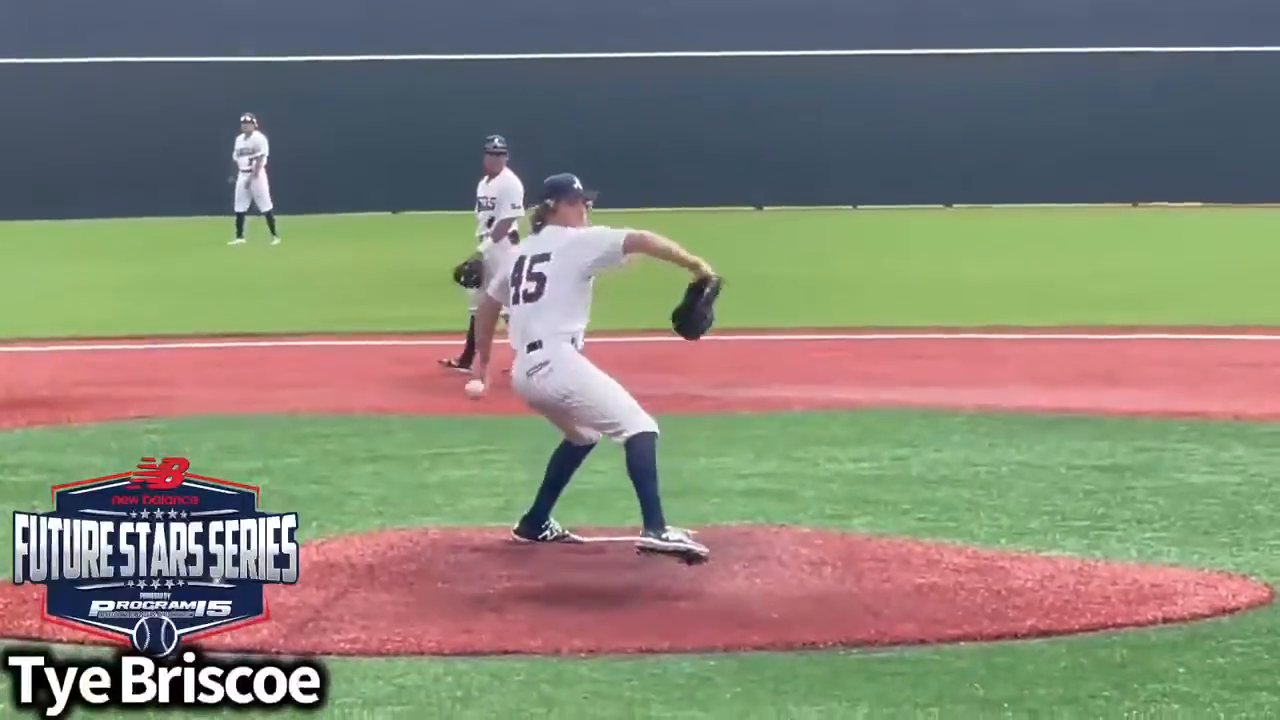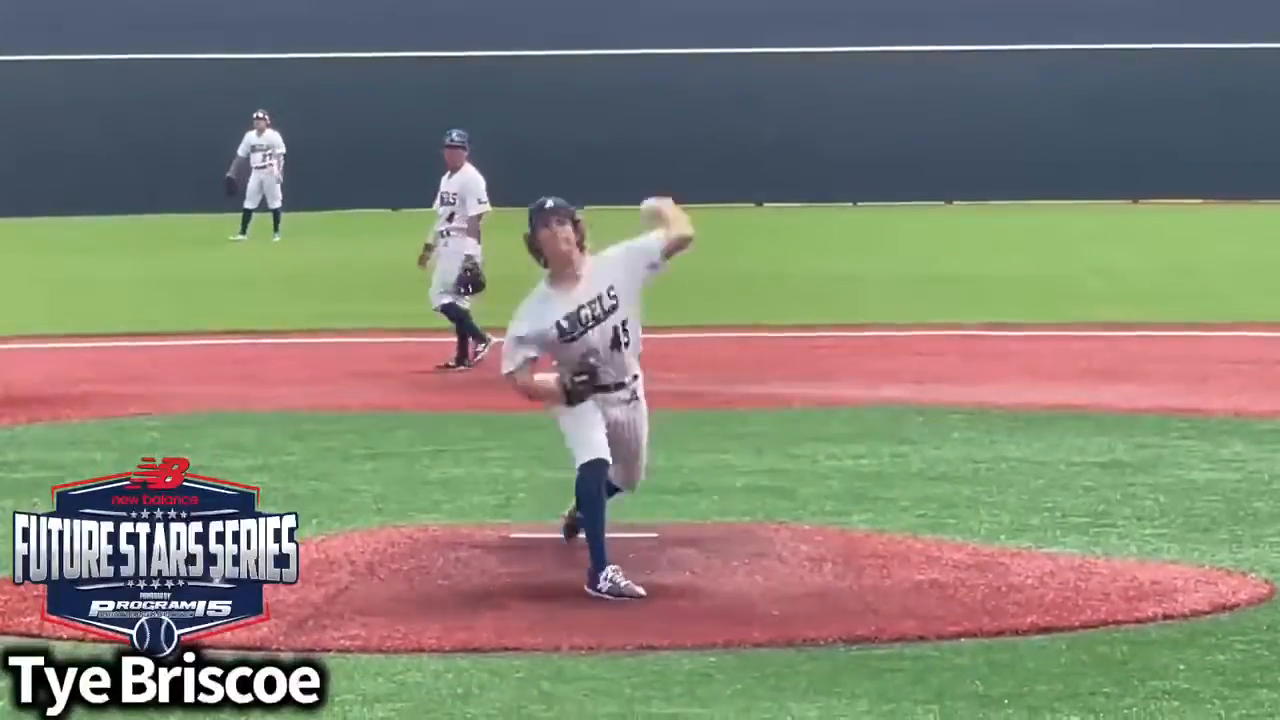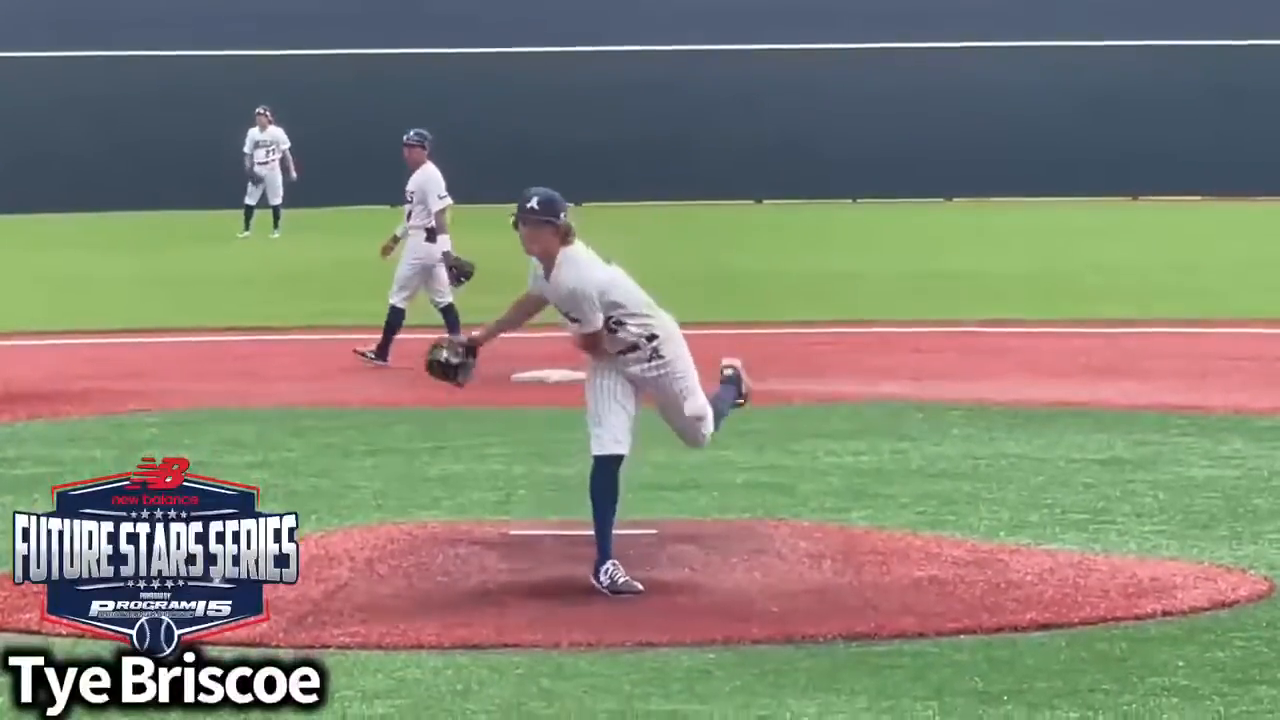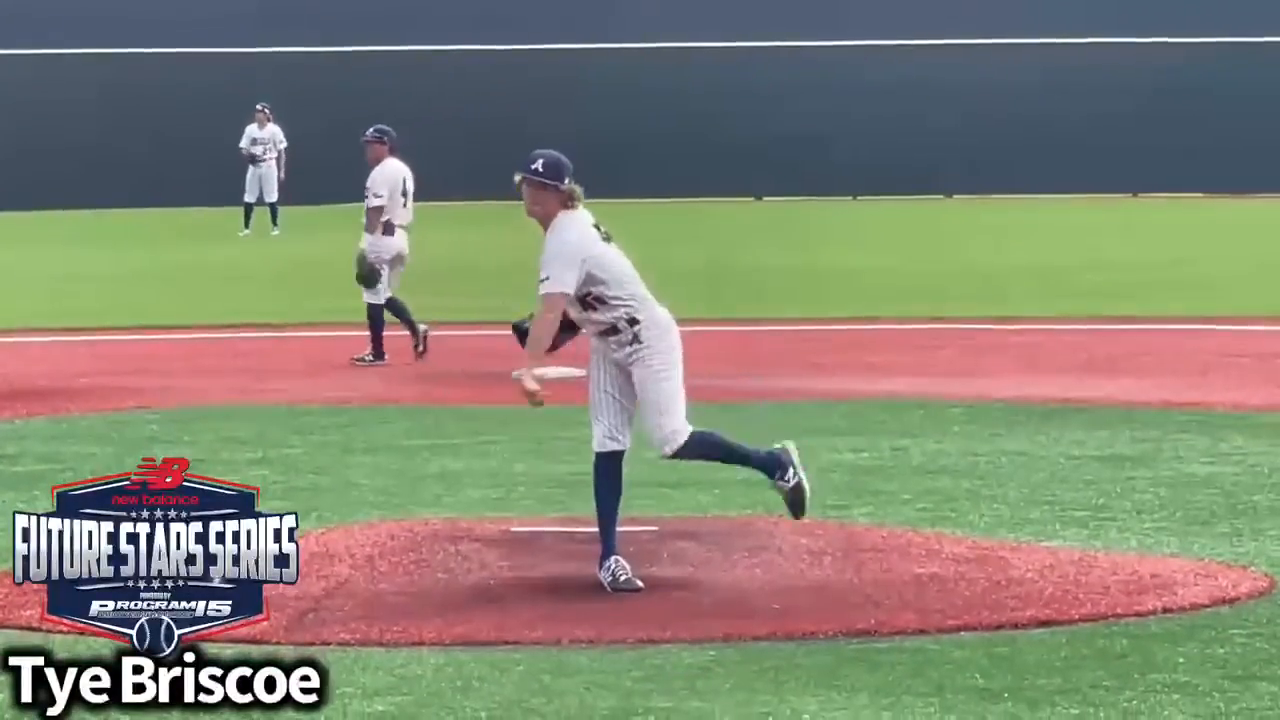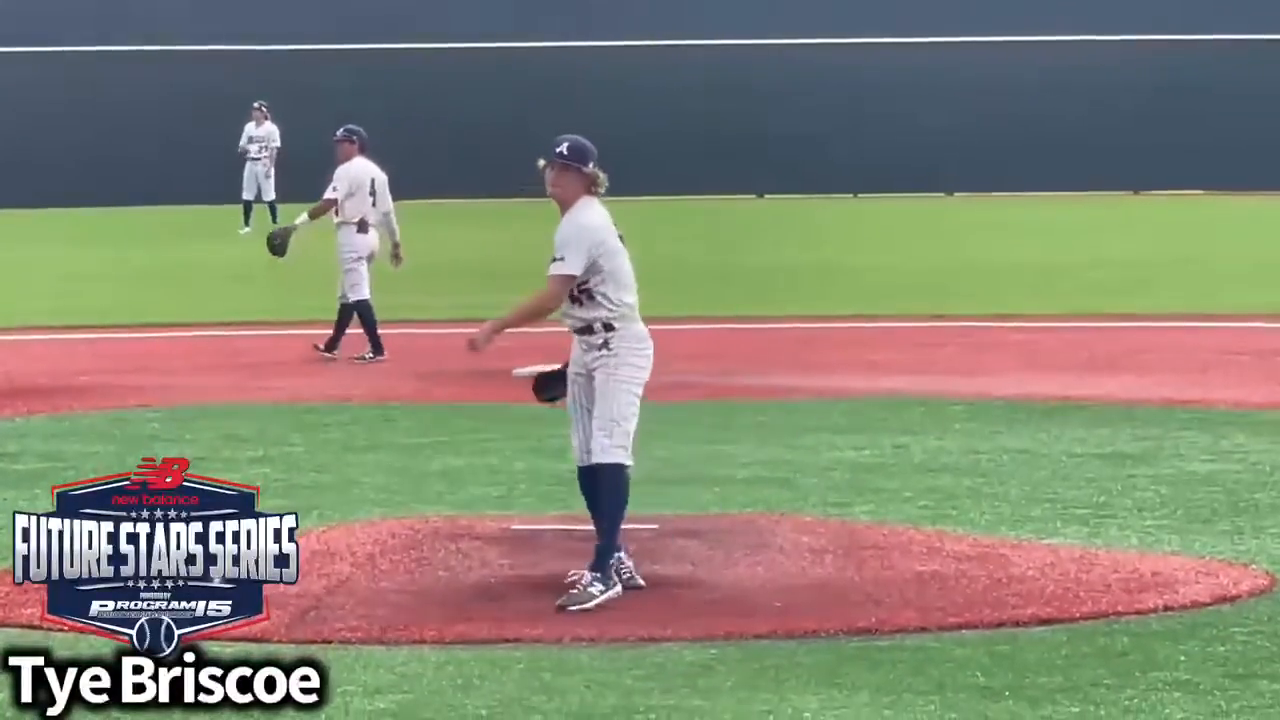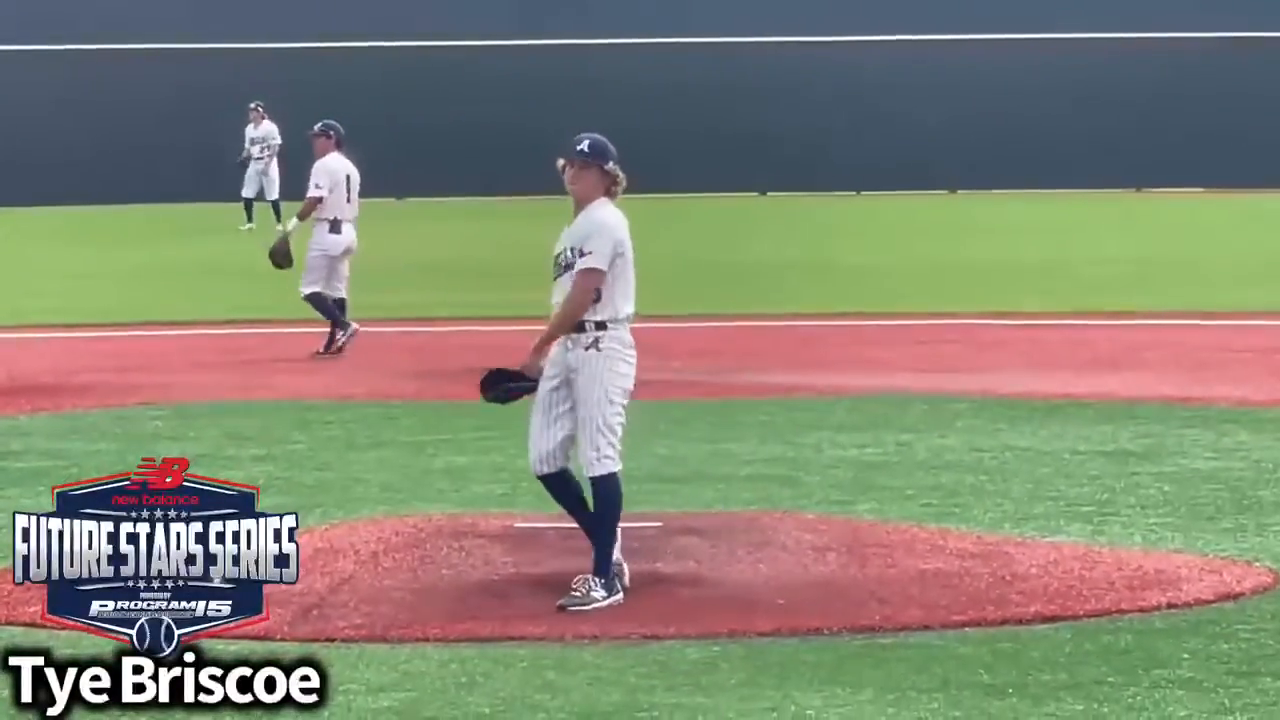
dt=0.3s
person 1, frame 1
left shoulder: (522, 252)
right shoulder: (578, 243)
left elbow: (488, 304)
right elbow: (639, 240)
left wrist: (482, 361)
right wrist: (695, 264)
left hip: (526, 373)
right hip: (557, 365)
left knee: (583, 436)
right knee: (640, 429)
left ankle: (534, 523)
right ankle: (654, 527)
person 1, frame 2
left shoulder: (615, 262)
right shoulder: (534, 310)
left elbow: (682, 236)
right elbow: (517, 377)
right wrist: (554, 391)
left hip: (625, 392)
right hip: (577, 400)
left knee: (625, 479)
right knee: (594, 462)
left ankle: (583, 513)
right ankle: (601, 570)
person 1, frame 3
left shoulder: (575, 278)
right shoulder: (545, 266)
left elbow: (593, 344)
right elbow: (533, 301)
left wrist: (571, 336)
right wrist: (486, 334)
left hip: (656, 352)
right hip: (612, 359)
left knee: (700, 432)
right knee: (607, 454)
left ankle: (730, 383)
right ankle: (605, 562)
person 1, frame 4
left shoulder: (564, 239)
right shoulder: (566, 224)
left elbow: (551, 309)
left wrist: (529, 369)
right wrist: (568, 324)
left hip: (650, 340)
right hip: (609, 343)
left knee: (670, 439)
right knee: (607, 446)
left ankle: (776, 464)
right ankle: (609, 558)
person 1, frame 5
left shoulder: (582, 224)
right shoulder: (582, 219)
left elbow: (552, 298)
left wrist: (492, 328)
right wrist: (573, 353)
left hip: (620, 348)
right hip: (587, 348)
left knee: (609, 453)
right knee: (588, 458)
left ankle: (602, 572)
right ankle: (613, 557)
person 1, frame 6
left shoulder: (605, 222)
right shoulder: (573, 229)
left elbow: (585, 295)
left wrist: (540, 343)
right wrist: (544, 351)
left hip: (603, 348)
right hip: (564, 349)
left knee: (599, 459)
right knee: (543, 457)
left ankle: (604, 577)
right ankle: (604, 541)
person 2, frame 1
left shoulder: (510, 183)
right shoulder: (484, 182)
left elbow: (506, 222)
left wrist: (482, 250)
left hip: (502, 249)
right hip: (487, 250)
right knee: (477, 304)
right ankle: (466, 359)
person 2, frame 2
left shoulder: (471, 178)
right shoulder: (446, 178)
left elbow: (475, 219)
left wrist: (471, 253)
right wrist: (429, 245)
left hip: (461, 246)
right hip: (447, 244)
left knee: (440, 298)
right knee: (457, 300)
left ankle: (481, 339)
right ankle: (462, 357)
person 2, frame 3
left shoulder: (429, 176)
right shoulder: (418, 175)
left elbow: (440, 214)
left wrist: (447, 249)
right wrist: (395, 238)
left hip: (422, 244)
right hip: (426, 243)
left knee: (399, 297)
right knee: (442, 298)
left ankle: (382, 352)
person 2, frame 4
left shoulder: (382, 172)
right shoulder: (403, 170)
left elbow: (375, 212)
left wrist: (363, 246)
left hip: (381, 237)
right hip: (399, 237)
left knee: (373, 294)
right knee: (383, 292)
left ankle: (377, 352)
right ankle: (415, 330)
person 2, frame 5
left shoulder: (347, 170)
right shoulder: (378, 173)
left elbow: (328, 203)
right elbow: (388, 212)
left wrist: (298, 223)
right wrist: (396, 243)
left hip: (353, 235)
right hip: (370, 235)
left knee: (358, 294)
right knee: (347, 293)
left ankle: (377, 349)
right ankle: (333, 344)
person 2, frame 6
left shoulder: (324, 165)
right shoulder: (351, 168)
left elbow: (313, 201)
left wrist: (290, 227)
left hip: (327, 232)
right hip: (347, 232)
left knee: (310, 289)
right knee: (337, 290)
left ankle: (345, 325)
right ankle: (332, 343)
